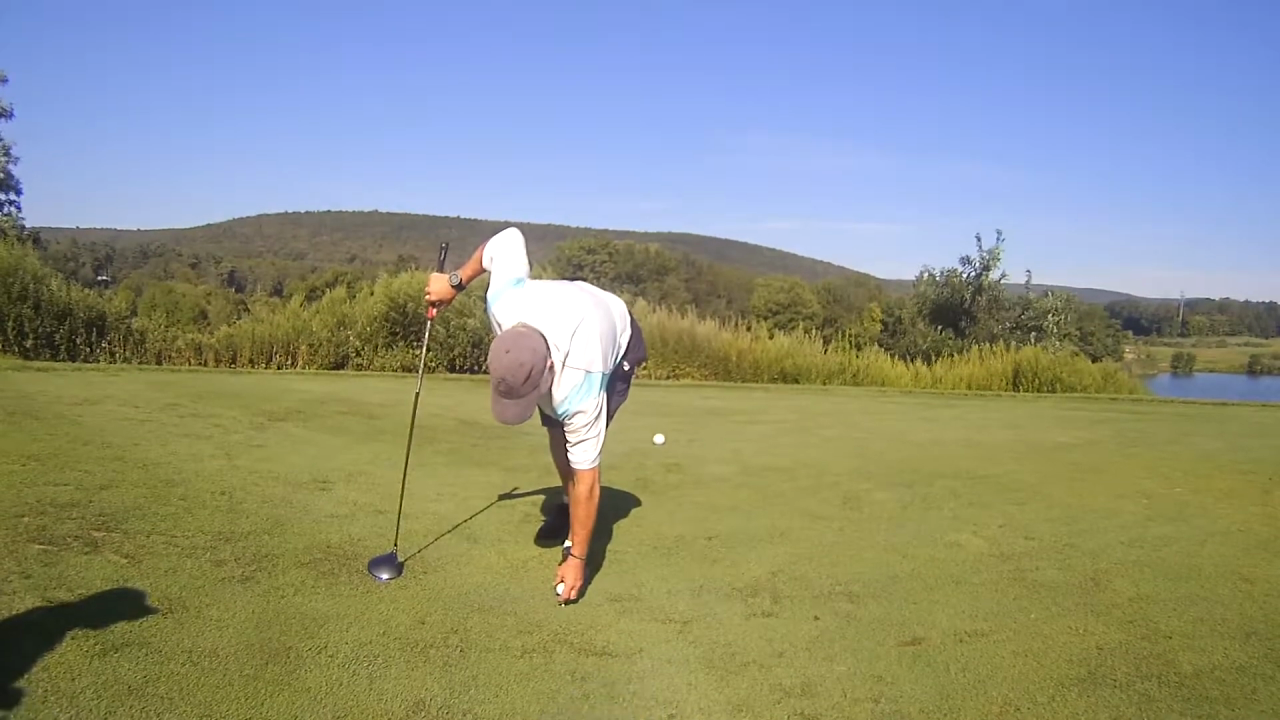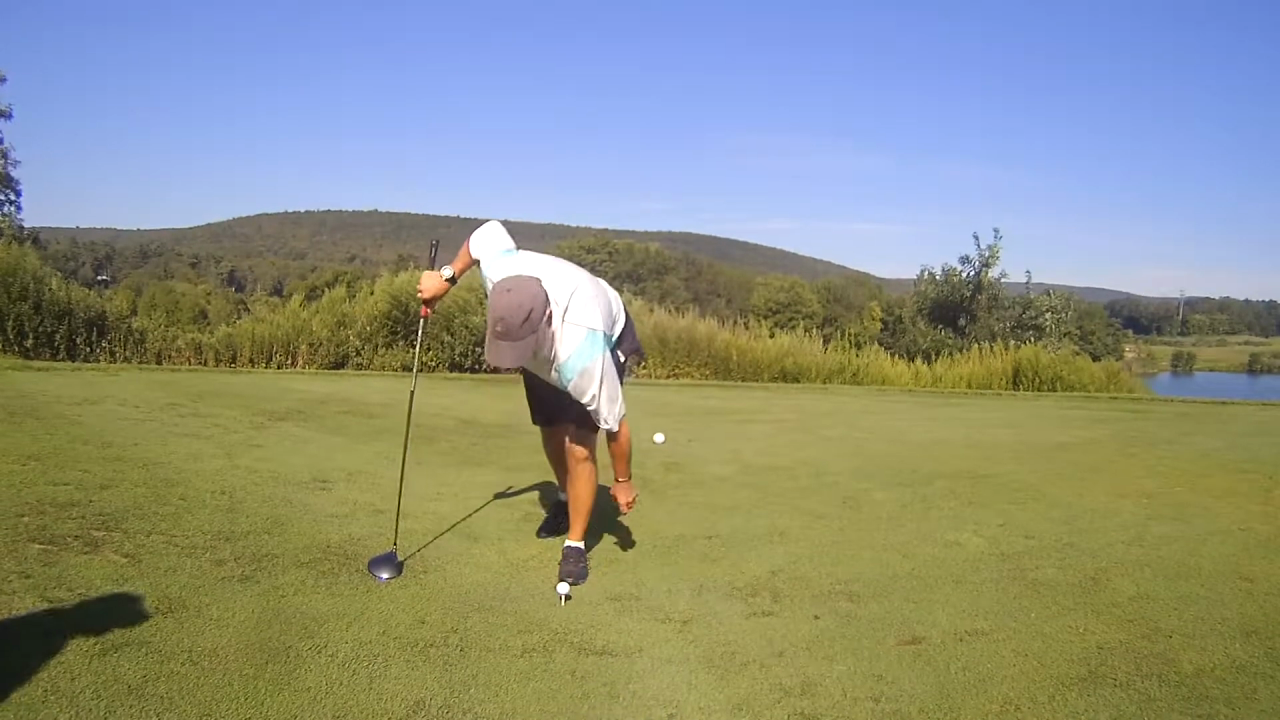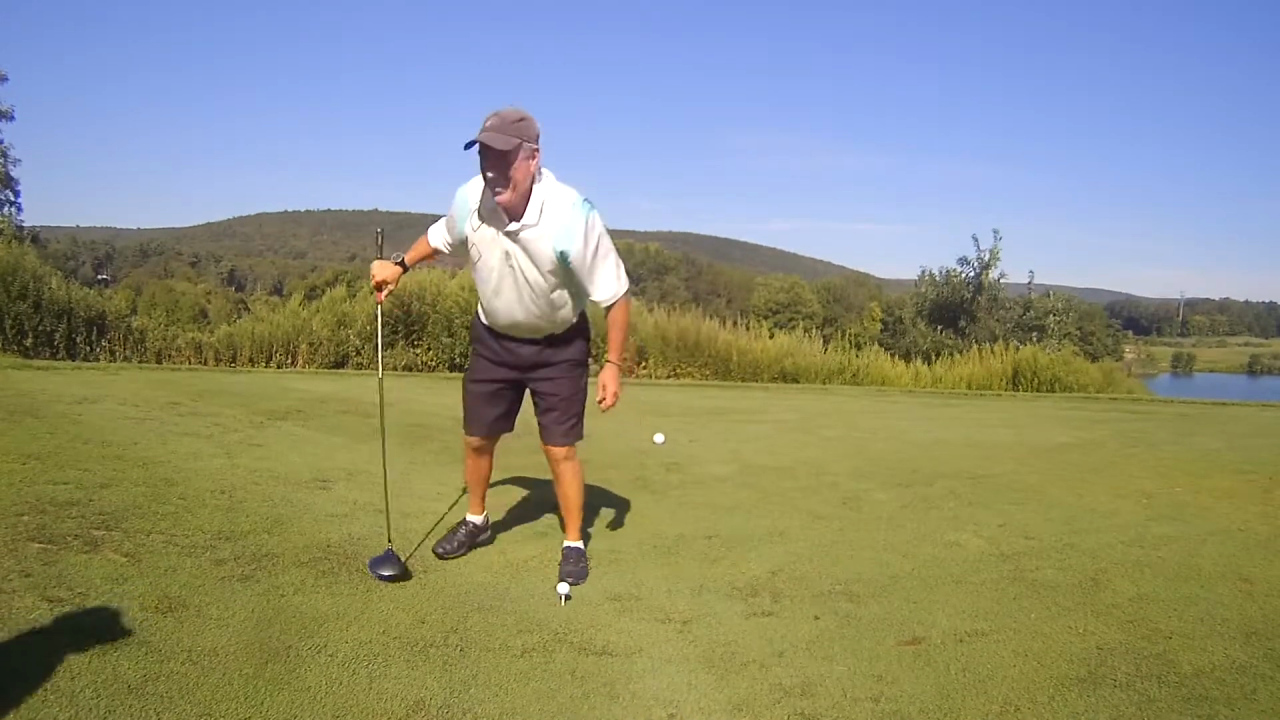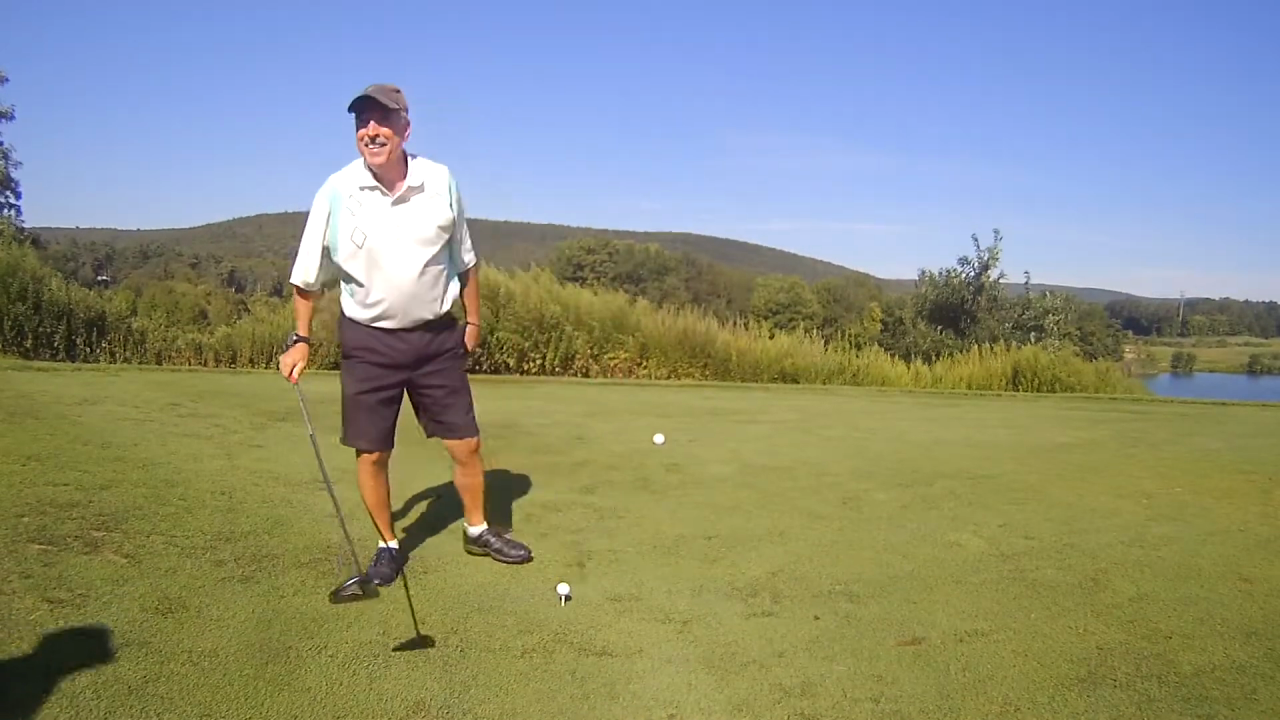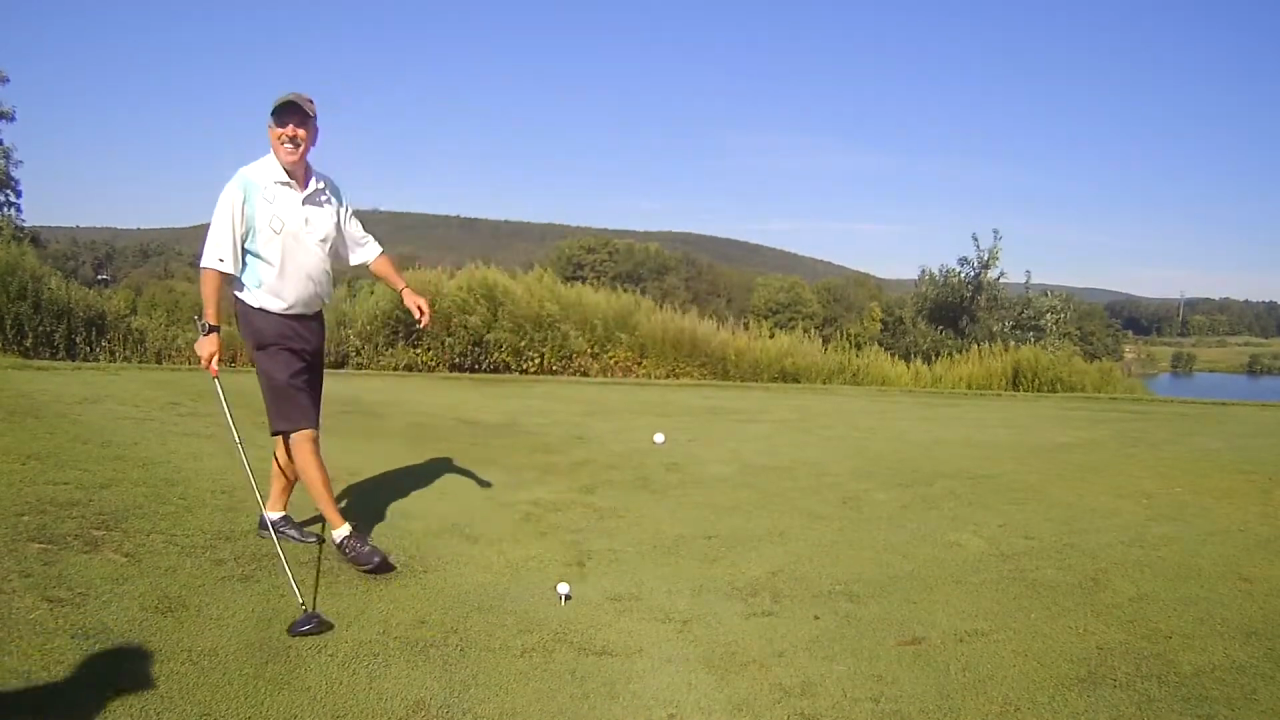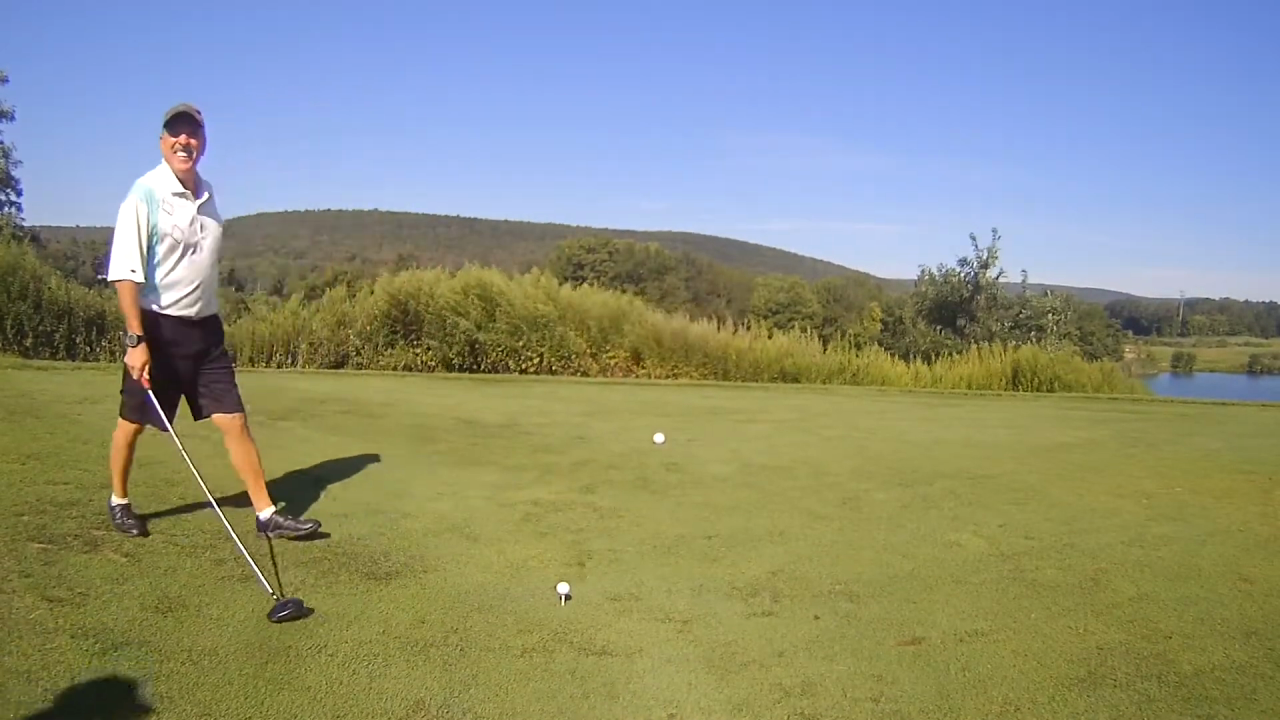
dt=0.5s
person 1, frame 1
left shoulder: (577, 387)
right shoulder: (503, 305)
left elbow: (586, 476)
right elbow: (508, 239)
left wrist: (578, 558)
right wrist: (455, 282)
left hip: (617, 347)
right hip: (572, 315)
left knee: (577, 447)
right knee: (557, 432)
left ankle: (573, 542)
right ankle: (567, 504)
person 1, frame 2
left shoulder: (580, 355)
right shoulder: (501, 273)
left elbow: (616, 425)
right elbow: (489, 232)
left wrist: (622, 482)
right wrist: (447, 277)
left hip: (607, 342)
right hip: (548, 347)
left knee: (579, 445)
right knee: (552, 432)
left ankle: (575, 545)
right ankle: (565, 500)
person 1, frame 3
left shoulder: (572, 214)
right shoulder: (469, 200)
left elbow: (615, 292)
right elbow: (441, 237)
left wrist: (612, 362)
right wrist: (398, 266)
left hip: (558, 346)
right hip: (494, 340)
left knee: (560, 451)
right knee: (476, 438)
left ankle: (574, 543)
right ankle: (474, 520)
person 1, frame 4
left shoulder: (440, 183)
right shoulder: (336, 193)
left elbow: (465, 260)
right elbow: (309, 274)
left wrist: (473, 321)
right wrist: (300, 340)
left hip: (436, 336)
right hip: (368, 341)
left knee: (465, 443)
right knee: (371, 453)
left ankle: (478, 530)
right ankle: (388, 544)
person 1, frame 5
left shoulder: (329, 191)
right shoulder: (246, 185)
left elbow: (363, 248)
right elbow: (215, 261)
left wrist: (405, 291)
right wrist: (210, 327)
left hip: (310, 322)
right hip: (268, 323)
left knee: (297, 430)
right knee: (301, 429)
left ankle: (276, 513)
right ankle: (342, 533)
person 1, frame 6
left shoulder: (208, 194)
right shoulder: (144, 194)
right elbow: (125, 273)
right wrist: (135, 338)
left hip: (204, 326)
right hip: (160, 328)
left knee: (233, 420)
right knee: (135, 420)
left ankle: (266, 512)
right ankle: (119, 500)
